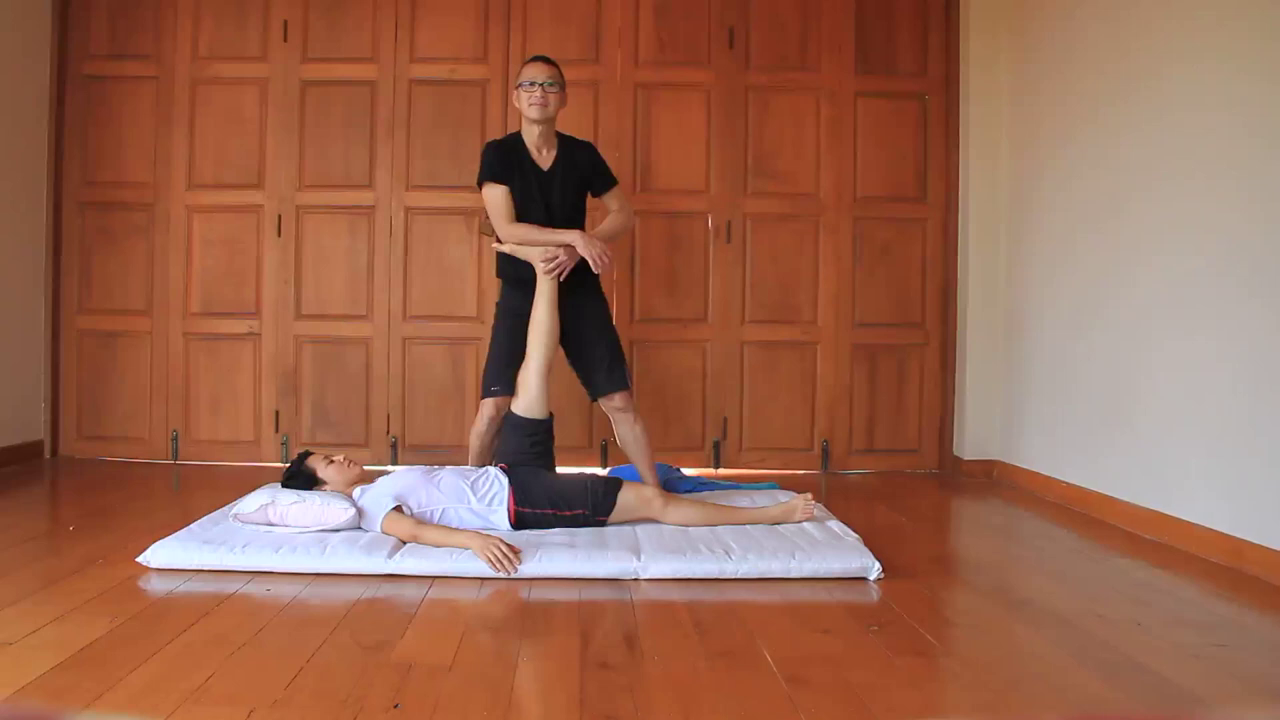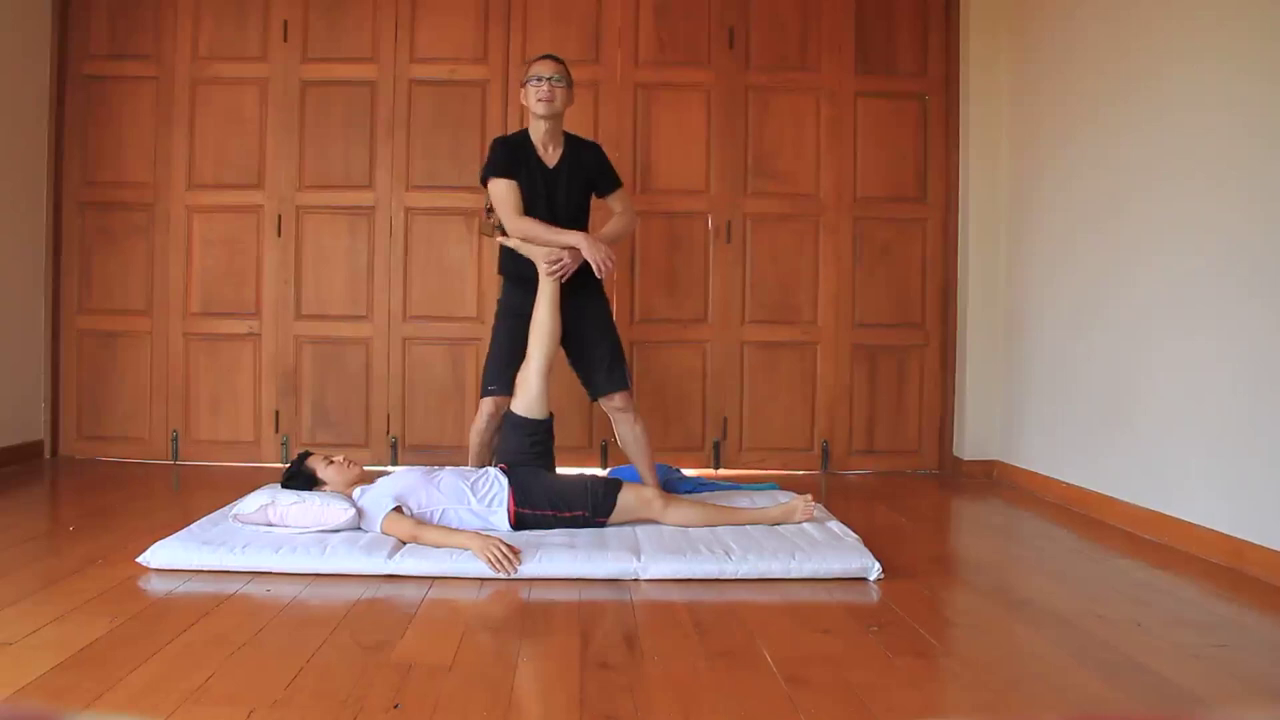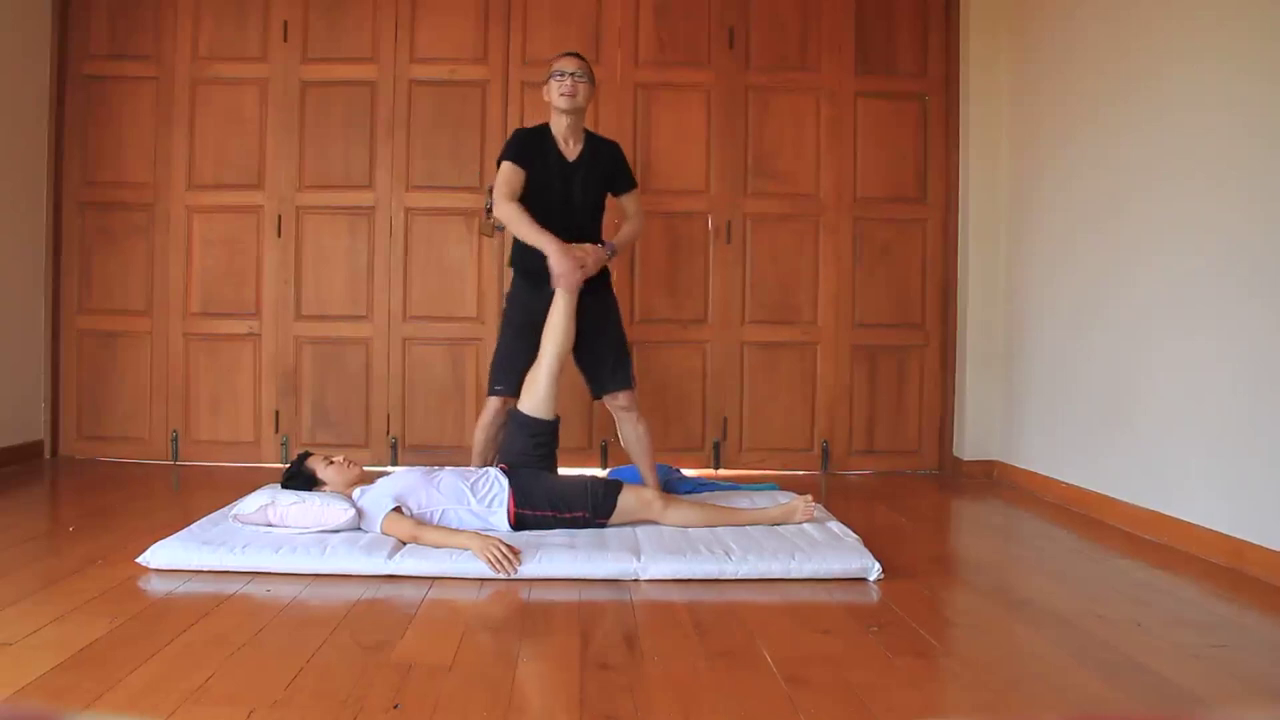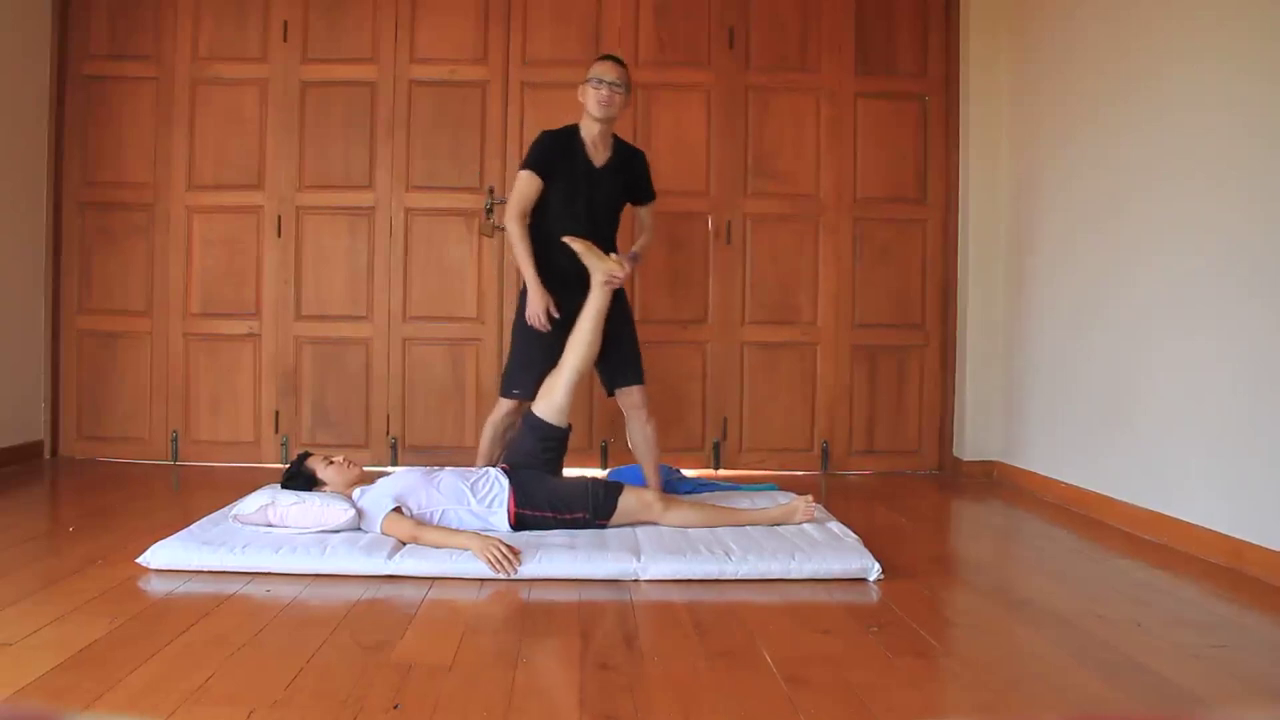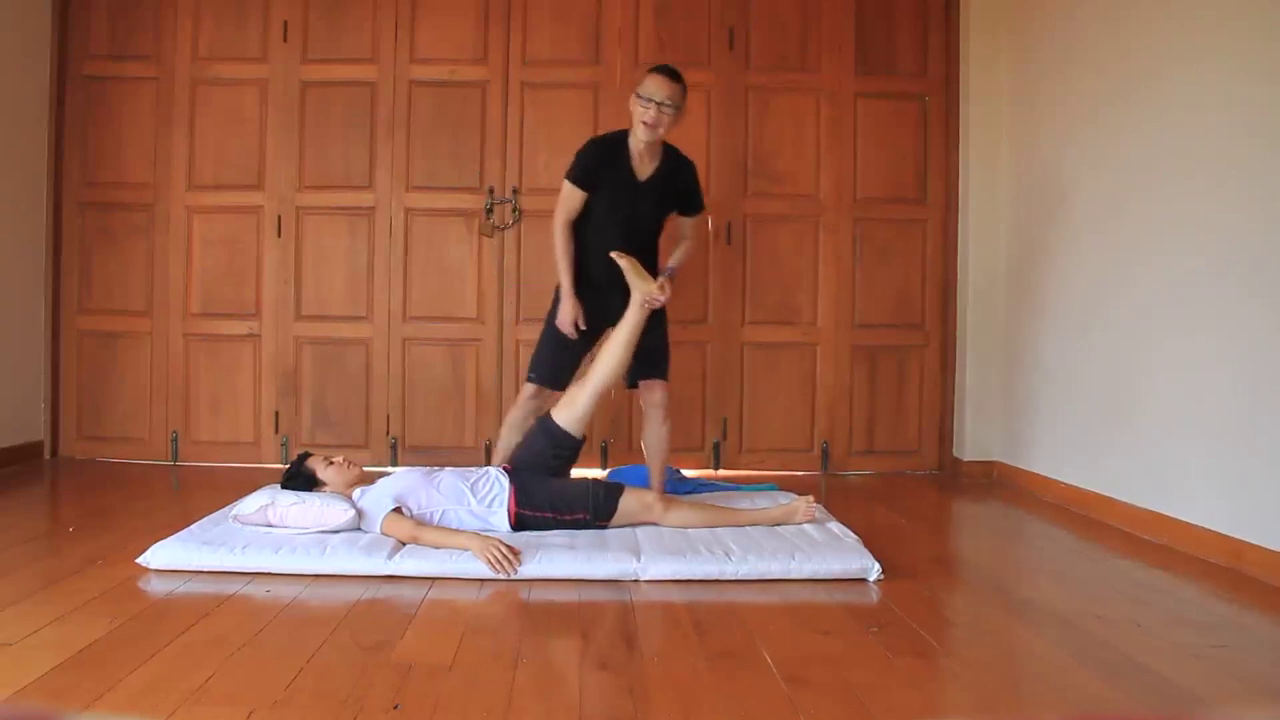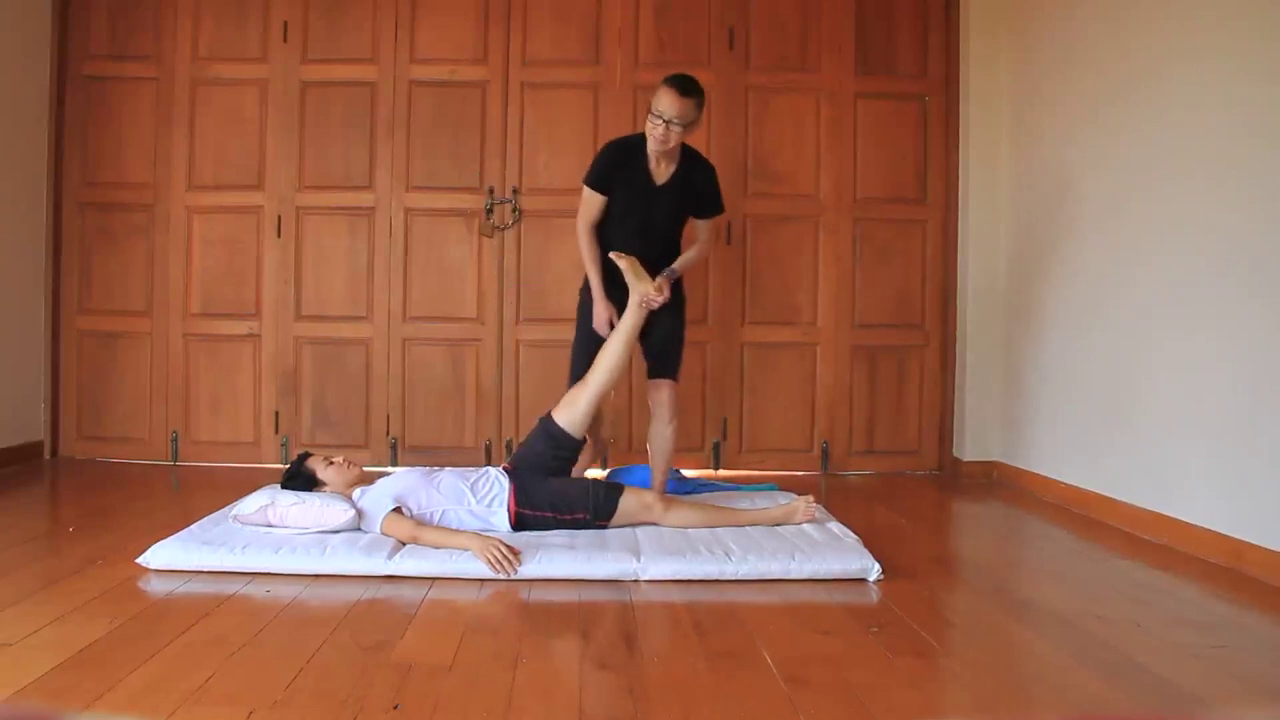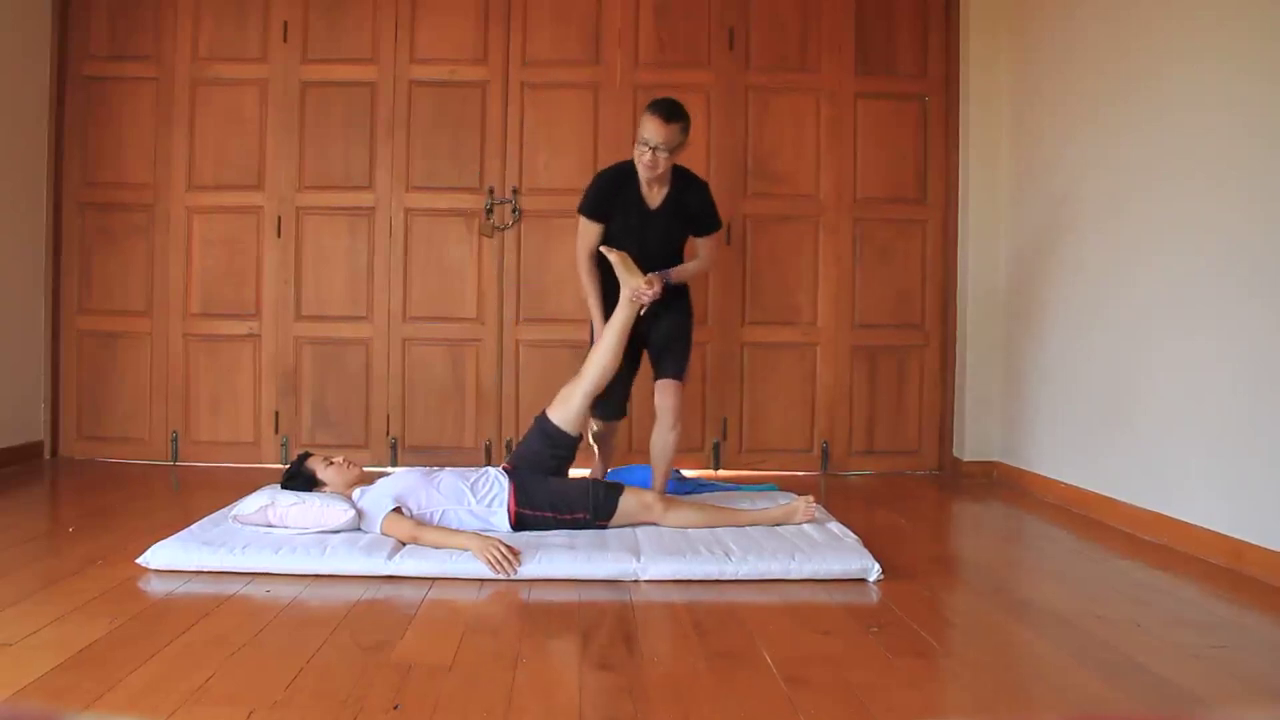
dt=0.3s
person 1, frame 1
left shoulder: (385, 484)
right shoulder: (369, 505)
right elbow: (414, 530)
right wrist: (473, 538)
left hip: (510, 477)
right hip: (516, 505)
left knee: (533, 377)
right knee: (651, 501)
right ankle: (772, 515)
person 1, frame 2
left shoulder: (384, 483)
right shoulder: (369, 505)
right elbow: (415, 530)
right wrist: (473, 538)
left hip: (511, 477)
right hip: (518, 505)
left knee: (533, 375)
right knee: (651, 501)
right ankle: (773, 513)
person 1, frame 3
left shoulder: (382, 485)
right shoulder: (368, 508)
right elbow: (414, 533)
right wrist: (472, 539)
left hip: (508, 478)
right hip: (515, 507)
left knee: (542, 377)
right knee: (651, 503)
right ankle: (768, 517)
person 1, frame 4
left shoulder: (384, 484)
right shoulder: (369, 506)
right elbow: (413, 532)
right wrist: (472, 539)
left hip: (511, 478)
right hip: (518, 506)
left knee: (561, 381)
right knee: (651, 504)
left ankle: (601, 282)
right ankle: (772, 514)
person 1, frame 5
left shoulder: (386, 485)
right shoulder: (368, 507)
right elbow: (414, 532)
right wrist: (473, 540)
left hip: (514, 478)
right hip: (519, 508)
left knee: (583, 395)
right knee: (652, 505)
left ankle: (639, 301)
right ankle: (774, 516)
person 1, frame 6
left shoulder: (386, 483)
right shoulder: (368, 508)
right elbow: (415, 532)
right wrist: (473, 540)
left hip: (513, 477)
right hip: (518, 508)
left knee: (586, 393)
right knee: (653, 505)
left ankle: (637, 303)
right ankle: (773, 515)
person 1, frame 7
left shoulder: (387, 483)
right shoulder: (369, 506)
right elbow: (414, 532)
right wrist: (474, 540)
left hip: (512, 478)
right hip: (518, 507)
left knee: (580, 391)
right knee: (651, 505)
left ankle: (630, 299)
right ankle: (771, 516)
person 2, frame 1
left shoulder: (583, 154)
right shoulder: (498, 154)
left elbow: (622, 214)
right elbow: (505, 229)
left wrist: (578, 249)
right wrist: (575, 235)
left hip: (580, 292)
right hip: (520, 294)
left knee: (619, 401)
right knee: (493, 407)
left ankle: (656, 493)
person 2, frame 2
left shoulder: (589, 154)
right shoulder: (506, 150)
left elbow: (626, 216)
right elbow: (513, 222)
left wrist: (582, 250)
right wrist: (580, 238)
left hip: (582, 293)
right hip: (523, 292)
left knee: (619, 401)
right knee: (493, 405)
left ankle: (656, 494)
person 2, frame 3
left shoulder: (607, 152)
right shoulder: (524, 142)
left elbow: (636, 218)
right elbow: (504, 204)
left wrist: (604, 251)
right wrist: (553, 248)
left hip: (592, 290)
right hip: (533, 288)
left knee: (623, 401)
right knee: (499, 402)
left ankle: (657, 494)
person 2, frame 4
left shoulder: (633, 160)
right shoulder: (552, 145)
left elbow: (646, 227)
right elbow: (515, 215)
left wrist: (630, 259)
right wrist: (535, 285)
right hip: (549, 289)
left knee: (635, 398)
right knee: (512, 402)
left ankle: (657, 496)
person 2, frame 5
left shoulder: (681, 170)
right shoulder: (599, 152)
left elbow: (687, 237)
right elbow: (562, 222)
left wrist: (668, 276)
right wrist: (567, 295)
right hip: (585, 289)
left knee: (656, 397)
right knee: (535, 391)
left ankle: (657, 498)
person 2, frame 6
left shoulder: (700, 173)
right shoulder: (615, 155)
left elbow: (703, 240)
right elbow: (585, 226)
left wrist: (669, 276)
right wrist: (599, 297)
left hip: (662, 291)
right hip: (606, 286)
left knee: (663, 397)
left ankle: (656, 497)
right ankle: (591, 450)
person 2, frame 7
left shoulder: (694, 192)
right shoulder: (608, 183)
left elbow: (705, 258)
right elbow: (585, 257)
left wrist: (665, 278)
right wrist: (599, 323)
left hip: (669, 307)
right hip: (614, 304)
left knee: (668, 402)
right knee: (605, 411)
left ankle: (655, 498)
right ankle: (601, 465)
